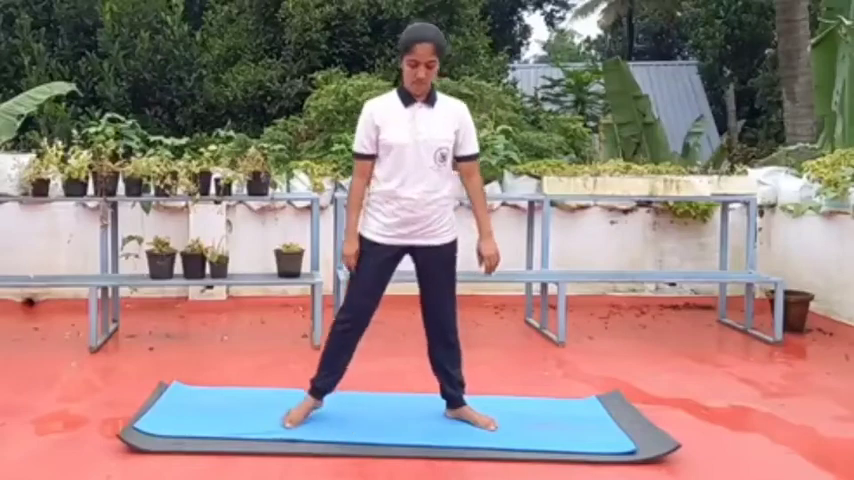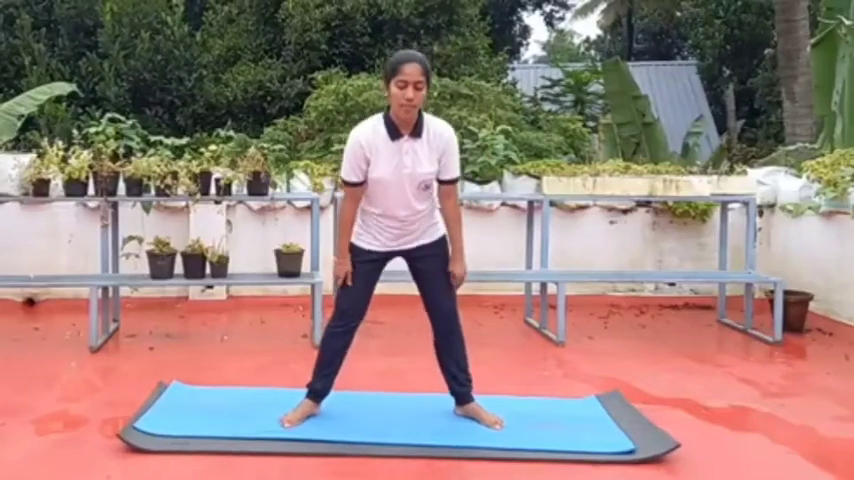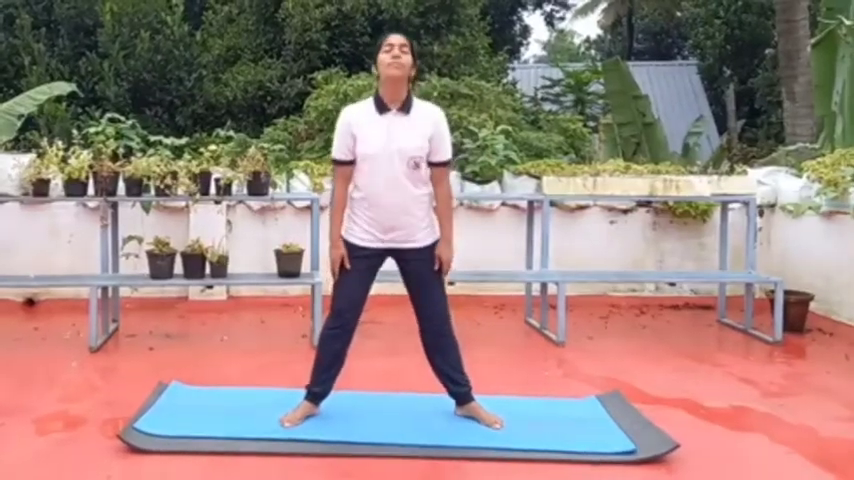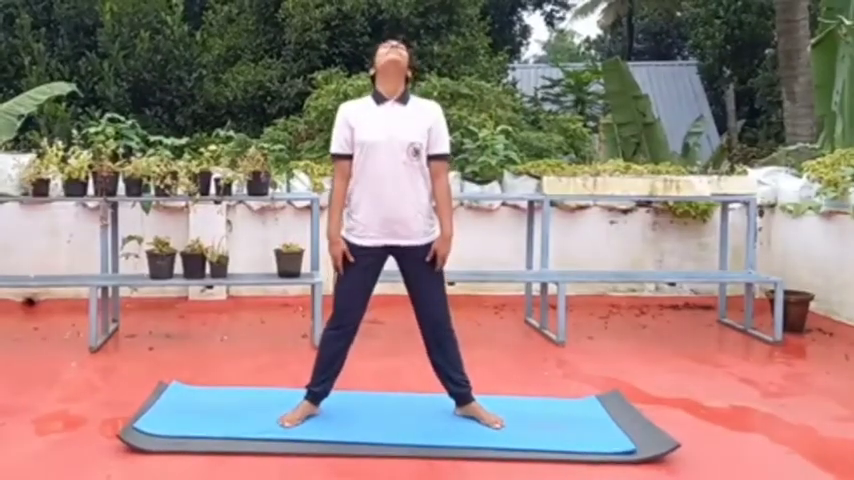
dt=0.7s
person 1, frame 1
left shoulder: (455, 111)
right shoulder: (376, 109)
left elbow: (471, 176)
right elbow: (361, 176)
left wrist: (486, 236)
right wrist: (351, 235)
left hip: (436, 236)
right hip: (381, 233)
left knee: (442, 320)
right knee: (354, 313)
left ankle: (456, 401)
right ankle: (315, 395)
person 1, frame 2
left shoulder: (442, 135)
right shoulder: (363, 136)
left elbow: (449, 198)
right elbow: (350, 199)
left wrist: (458, 254)
right wrist: (342, 255)
left hip: (426, 240)
right hip: (370, 242)
left knee: (446, 317)
right knee: (346, 317)
left ankle: (465, 400)
right ankle: (313, 398)
person 1, frame 3
left shoulder: (432, 118)
right shoulder: (352, 117)
left elbow: (441, 184)
right elbow: (341, 182)
left wrist: (446, 240)
right wrist: (335, 240)
left hip: (418, 240)
right hip: (362, 239)
left knee: (436, 320)
right knee: (341, 319)
left ankle: (465, 400)
right ankle: (312, 399)
person 1, frame 4
left shoulder: (429, 111)
right shoulder: (351, 112)
left elbow: (439, 176)
right elbow: (341, 177)
left wrist: (446, 231)
right wrist: (334, 233)
left hip: (418, 236)
right hip: (362, 236)
left knee: (436, 320)
right knee: (343, 319)
left ankle: (465, 400)
right ankle: (312, 399)
